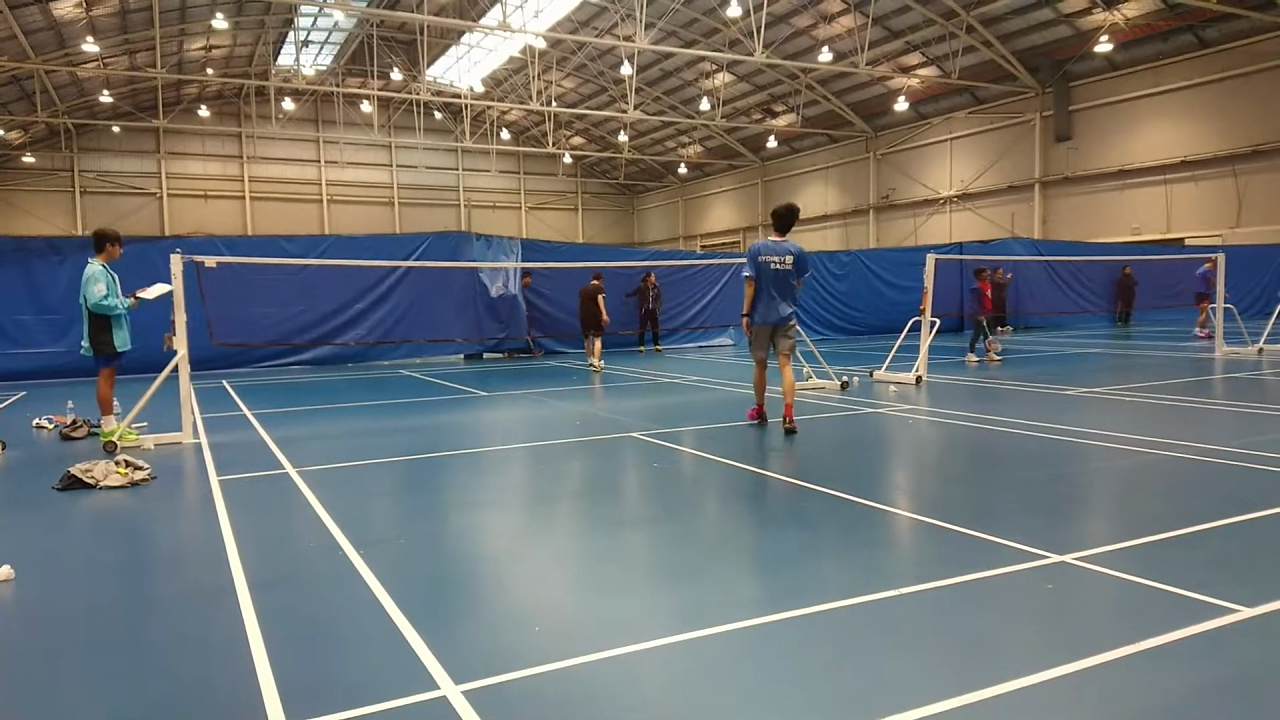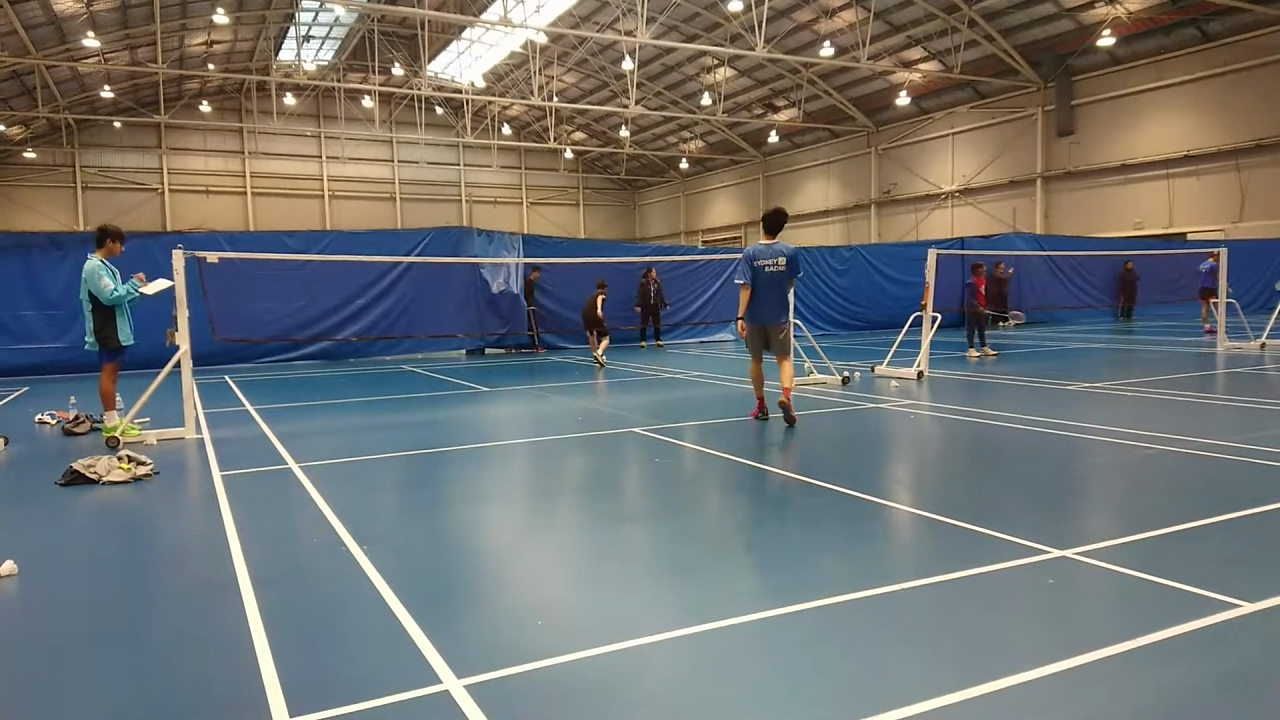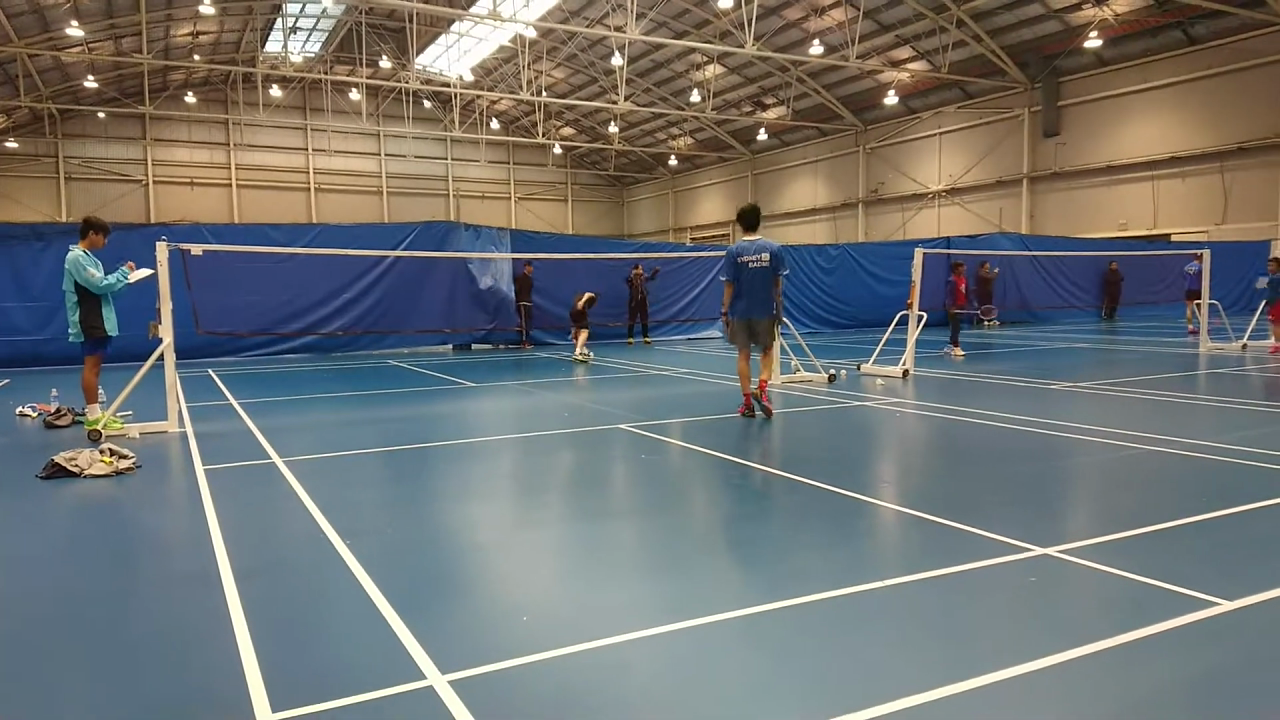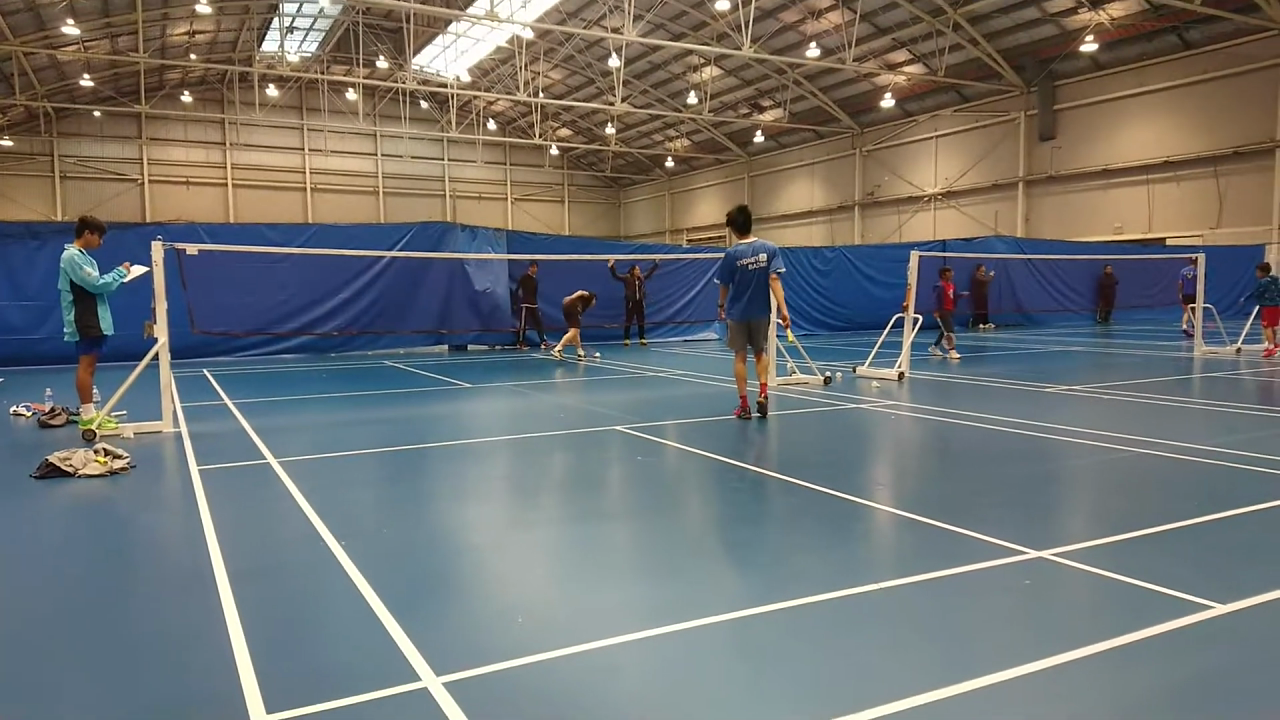
dt=0.2s
person 1, frame 1
left shoulder: (757, 249)
right shoulder: (797, 251)
left elbow: (750, 284)
left wrist: (745, 314)
left hip: (760, 316)
right hip: (786, 316)
left knee: (760, 364)
right knee: (785, 364)
left ankle: (759, 410)
right ankle: (788, 416)
person 1, frame 2
left shoulder: (750, 253)
right shoulder: (790, 252)
left elbow: (746, 288)
right elbow: (791, 283)
left wrist: (740, 318)
left hip: (755, 317)
right hip: (779, 317)
left knee: (756, 360)
right knee: (784, 360)
left ankle: (761, 406)
right ankle: (786, 399)
person 1, frame 3
left shoulder: (733, 251)
right shoulder: (773, 249)
left elbow: (729, 286)
right elbow: (778, 283)
left wrist: (724, 311)
right wrist: (778, 310)
left hip: (739, 312)
right hip: (765, 311)
left knee: (744, 354)
right knee: (767, 350)
left ankle: (747, 403)
right ankle: (762, 390)
person 1, frame 4
left shoulder: (731, 254)
right shoulder: (769, 249)
left elbow: (724, 286)
right elbow: (774, 280)
left wrist: (722, 306)
right wrist: (782, 309)
left hip: (737, 314)
right hip: (761, 312)
left knee: (740, 357)
right knee: (760, 352)
left ankle: (743, 405)
right ankle: (762, 394)
person 2, frame 1
left shoulder: (103, 270)
right shoulder: (96, 272)
right elbow: (97, 303)
left wrist: (130, 298)
right wrist: (125, 303)
left hip: (112, 334)
right hip: (104, 336)
left knee: (109, 378)
right knee: (106, 379)
left ankle: (110, 424)
right ankle: (108, 428)
person 2, frame 2
left shoulder: (104, 266)
right shoulder: (95, 267)
right elbow: (109, 296)
left wrist: (135, 289)
right wrist: (134, 283)
left hip: (115, 329)
right hip: (106, 331)
left knee: (111, 374)
right knee: (109, 374)
left ankle: (113, 419)
right ankle: (111, 424)
person 2, frame 3
left shoulder: (86, 257)
right shoulder: (77, 258)
right elbow: (99, 285)
left wrist: (122, 277)
right wrist: (124, 272)
left hip: (97, 321)
right hip: (90, 323)
left knee: (94, 367)
right knee: (91, 367)
left ankle: (95, 413)
right ankle: (93, 417)
person 2, frame 4
left shoulder: (81, 256)
right shoulder: (73, 257)
left elbow: (93, 285)
right elbow: (96, 284)
left wrist: (118, 277)
right wrist: (120, 272)
left hip: (92, 320)
right hip: (85, 322)
left knee: (89, 366)
right knee: (86, 366)
left ankle: (89, 412)
right ankle: (87, 416)
